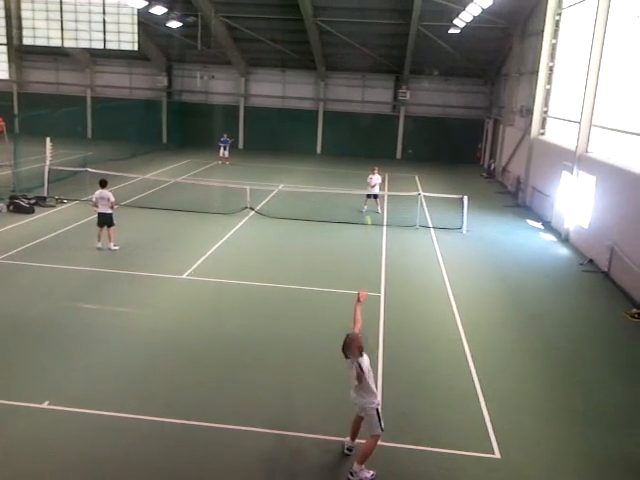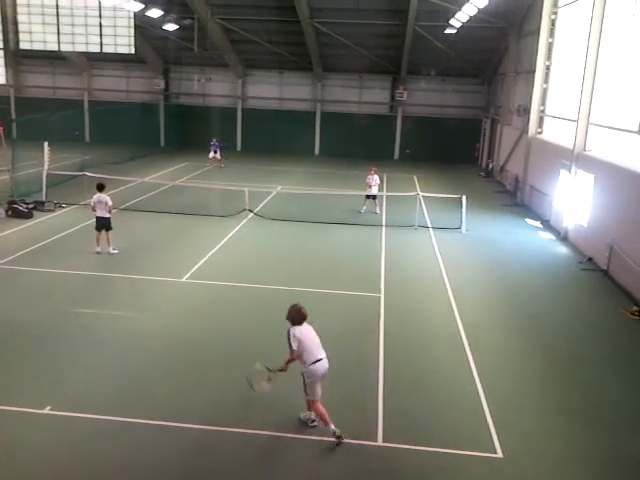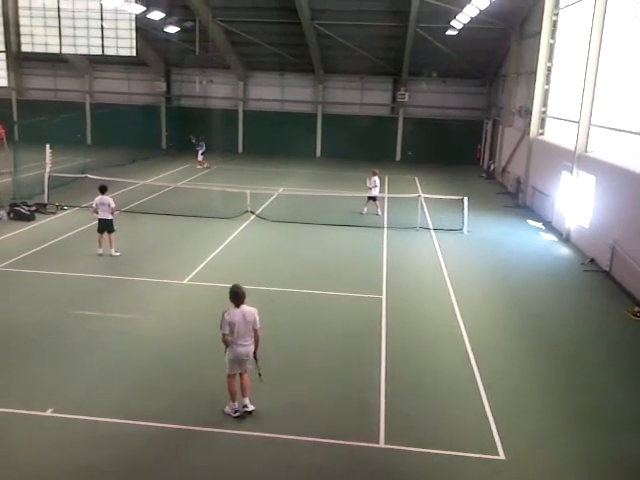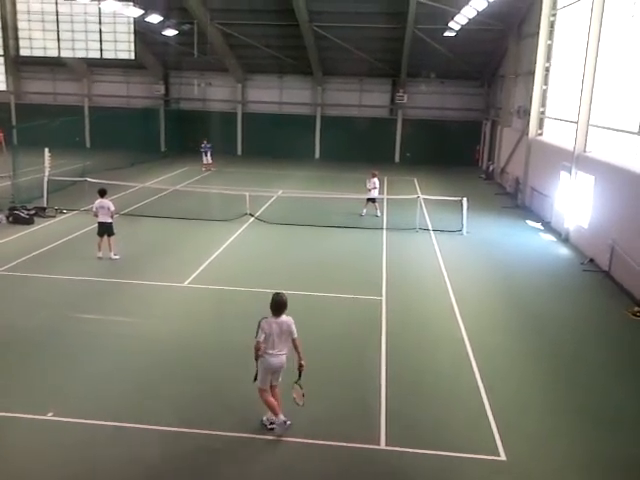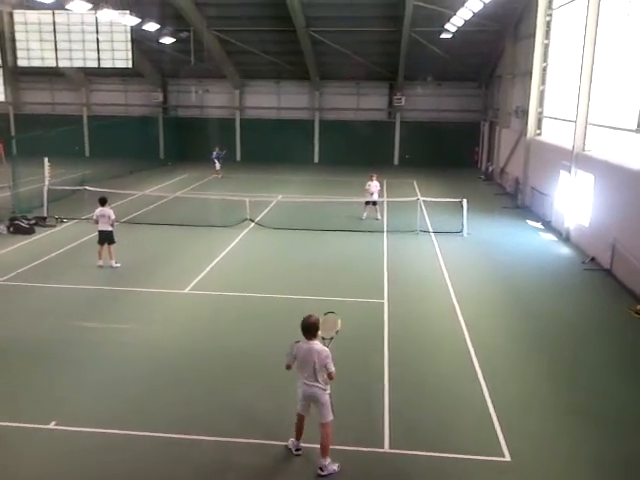
dt=1s
person 1, frame 1
left shoulder: (352, 354)
right shoulder: (358, 361)
left elbow: (357, 323)
right elbow: (360, 380)
left wrist: (359, 303)
right wrist: (360, 372)
left hip: (358, 397)
right hip: (368, 401)
left knee: (359, 417)
right knee: (375, 436)
left ankle: (350, 444)
person 1, frame 2
left shoulder: (292, 331)
right shoulder: (308, 327)
left elbow: (294, 356)
left wrist: (286, 364)
left hip: (312, 369)
right hip: (323, 363)
left knee: (314, 402)
right knee: (312, 394)
left ankle: (334, 430)
right ankle: (310, 416)
person 1, frame 3
left shoulder: (228, 314)
right shoulder: (253, 311)
left elbow: (225, 338)
right elbow: (257, 334)
left wrist: (227, 348)
right wrist: (256, 349)
left hip: (234, 349)
right hip: (248, 349)
left knee: (231, 376)
right knee: (243, 373)
left ankle: (234, 407)
right ankle: (246, 403)
person 1, frame 4
left shoulder: (265, 323)
right shoulder: (289, 321)
left elbow: (258, 346)
right elbow: (295, 342)
left wrist: (256, 356)
right wrist: (300, 359)
left hip: (267, 360)
right hip: (281, 359)
left knee: (264, 392)
right knee: (274, 387)
left ankle: (280, 418)
right ankle: (271, 418)
person 1, frame 5
left shoulder: (297, 347)
right shoulder: (324, 351)
left elbow: (288, 366)
right elbow: (331, 376)
right wrist: (325, 372)
left hip: (304, 388)
right hip: (321, 391)
left knee: (301, 416)
right knee: (326, 426)
left ankle: (296, 445)
right ankle: (324, 464)
